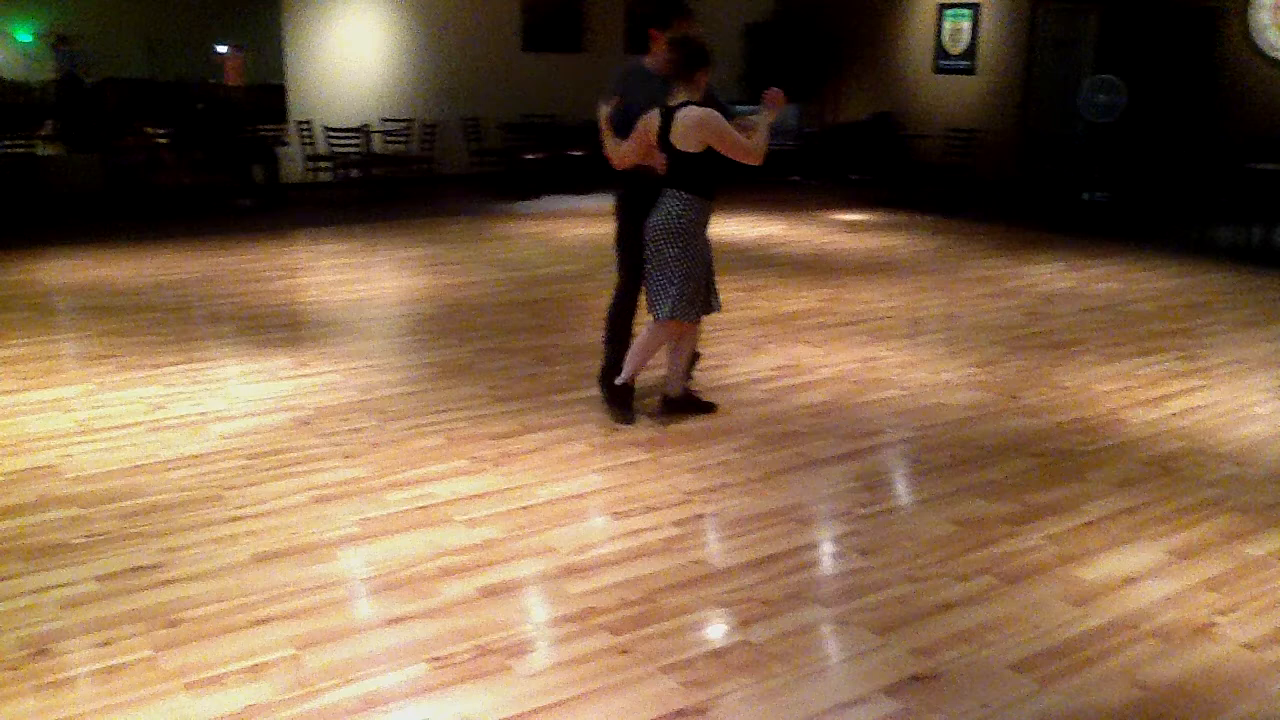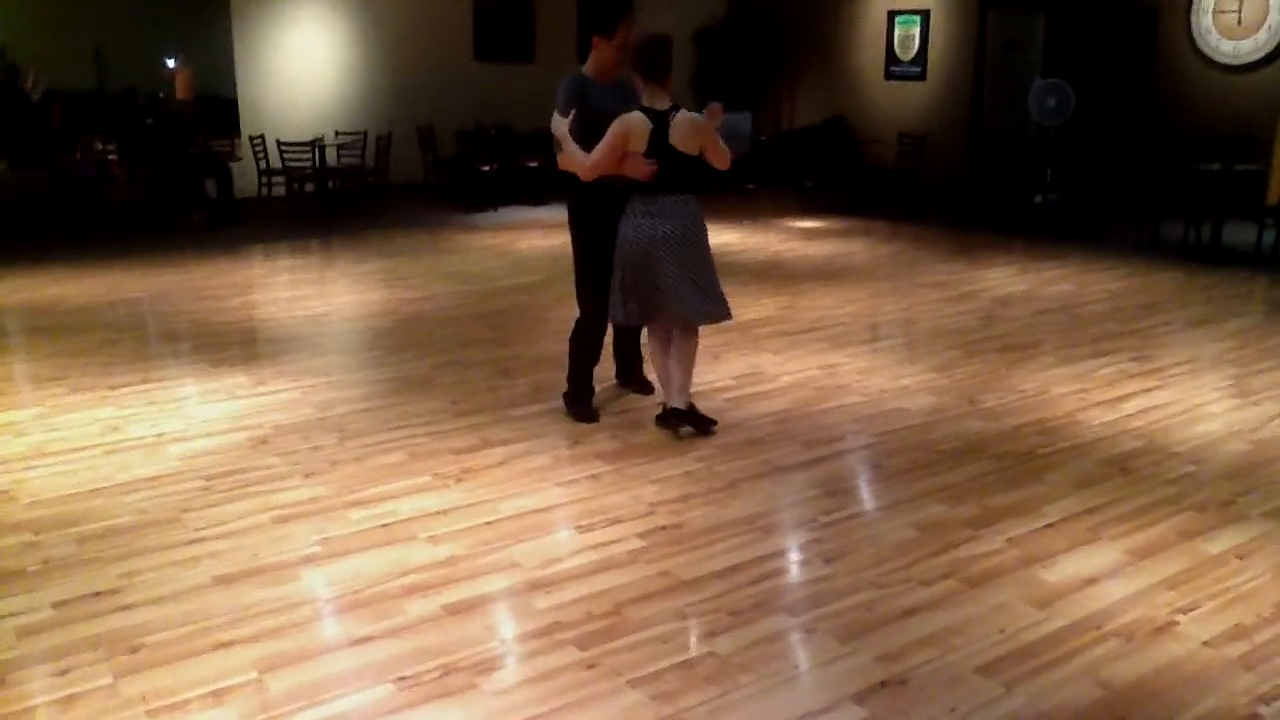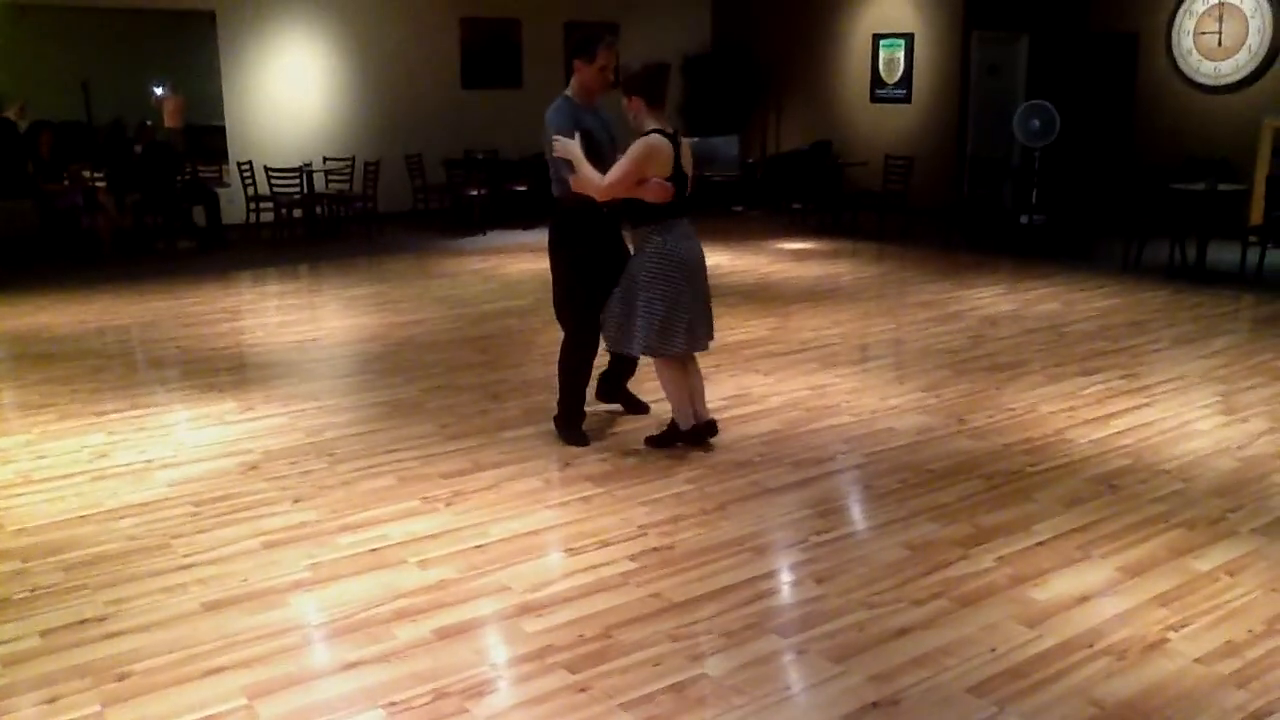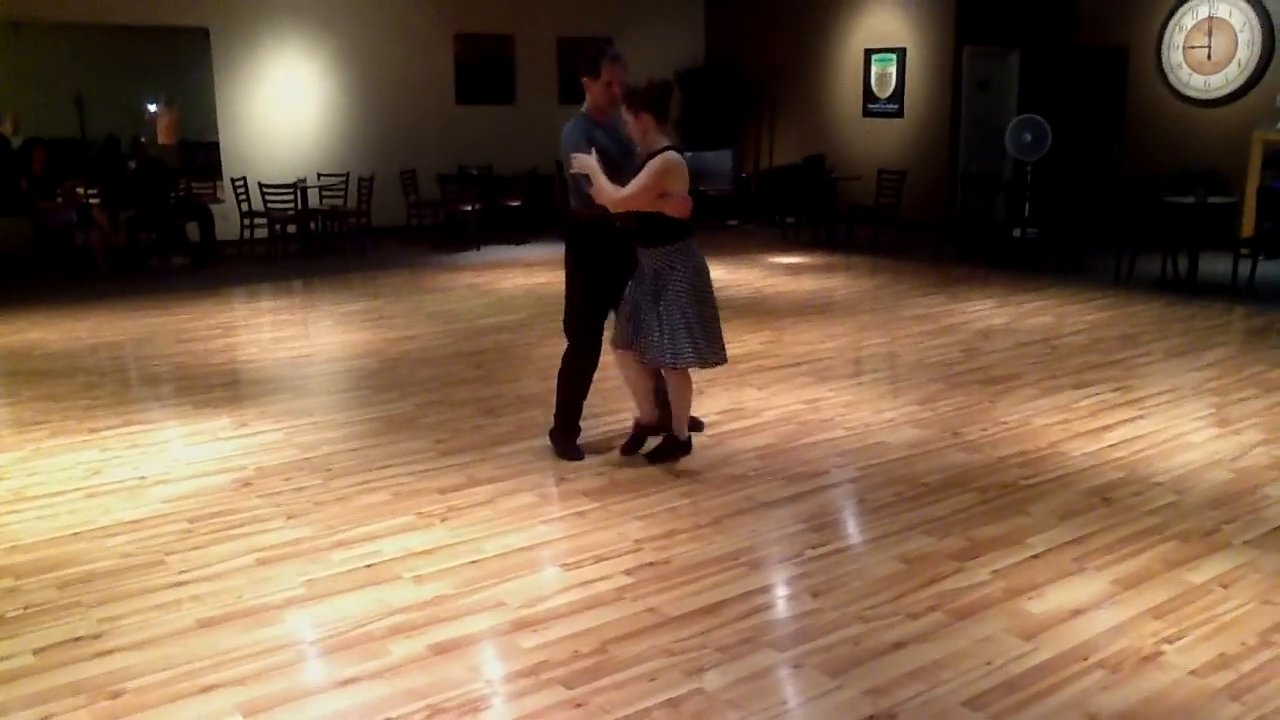
dt=0.4s
person 1, frame 1
right shoulder: (628, 79)
left elbow: (723, 121)
right elbow: (611, 143)
right wrist: (647, 156)
right hip: (638, 191)
right knee: (631, 285)
left ankle: (681, 363)
right ankle: (611, 376)
person 1, frame 2
left shoulder: (626, 86)
right shoulder: (575, 90)
right wrist: (624, 166)
left hip: (629, 199)
right hip: (593, 204)
right knee: (596, 301)
left ankle: (628, 367)
right ankle: (578, 392)
person 1, frame 3
left shoulder: (595, 111)
right shoulder: (561, 115)
right elbow: (577, 180)
right wrist: (639, 190)
left hip: (605, 223)
right hip: (574, 228)
right knee: (582, 327)
left ankle: (613, 385)
right ankle: (569, 416)
person 1, frame 4
left shoulder: (618, 125)
right shoulder: (576, 134)
right wrist: (662, 204)
left hip: (622, 238)
right hip: (589, 242)
right knee: (584, 339)
left ankle: (662, 411)
right ankle: (564, 430)
person 2, frame 1
left shoulder: (653, 118)
right shoulder: (705, 117)
left elbow: (621, 159)
right elbow: (754, 155)
left wrist: (604, 122)
right wrist: (767, 117)
left hip: (667, 213)
right hip: (683, 219)
left knee: (688, 312)
right knee: (672, 314)
left ankle: (676, 392)
right ankle: (623, 381)
person 2, frame 2
left shoulder: (628, 124)
right shoulder: (693, 122)
left elbow: (588, 170)
right elbow: (723, 162)
left wrist: (563, 134)
right wrist: (713, 126)
left hip: (641, 225)
right hip: (683, 223)
left knee: (656, 321)
right knee: (686, 320)
left ankle: (673, 403)
right ankle: (681, 402)
person 2, frame 3
left shoulder: (647, 146)
right shoulder: (677, 143)
left elbow: (602, 189)
left wrist: (575, 154)
left hip: (658, 251)
right hip: (680, 246)
left knee: (660, 345)
right knee: (674, 343)
left ankle: (685, 425)
right ankle: (701, 418)
person 2, frame 4
left shoulder: (667, 162)
right shoulder: (657, 160)
left elbow: (617, 201)
right elbow: (632, 203)
left wrist: (592, 168)
left hip: (675, 269)
right hip: (652, 267)
left knee: (672, 360)
right knee: (628, 347)
left ankle: (679, 437)
right ankle: (649, 418)
